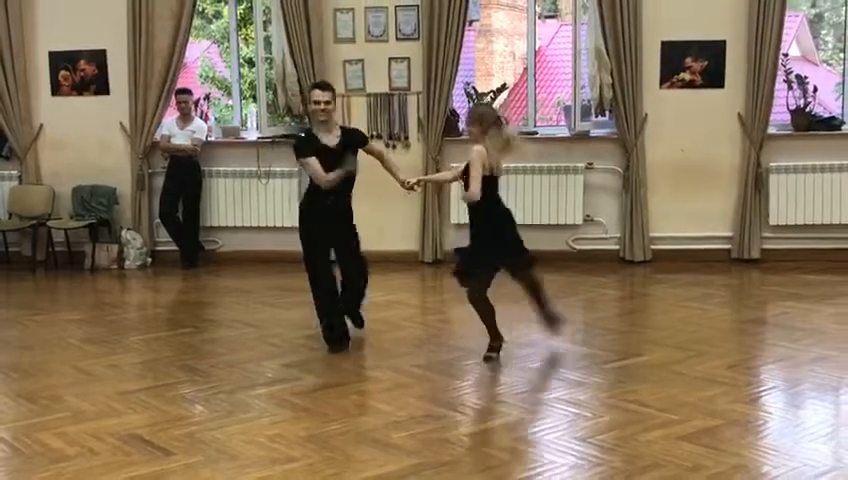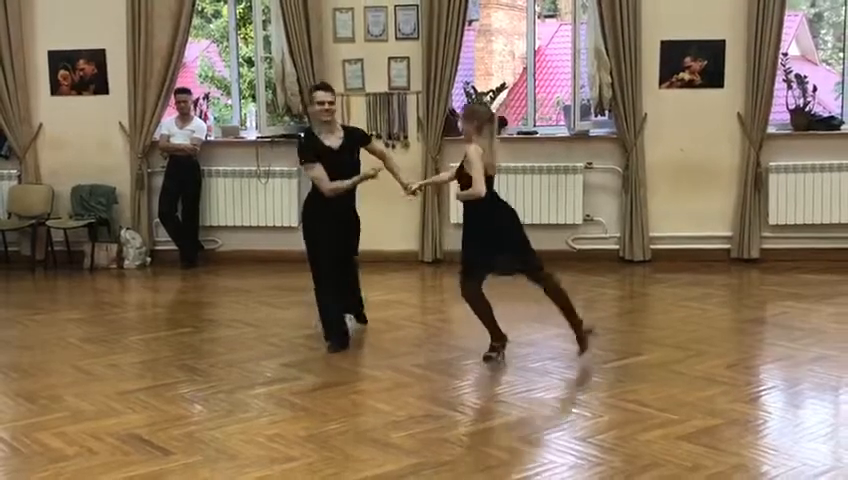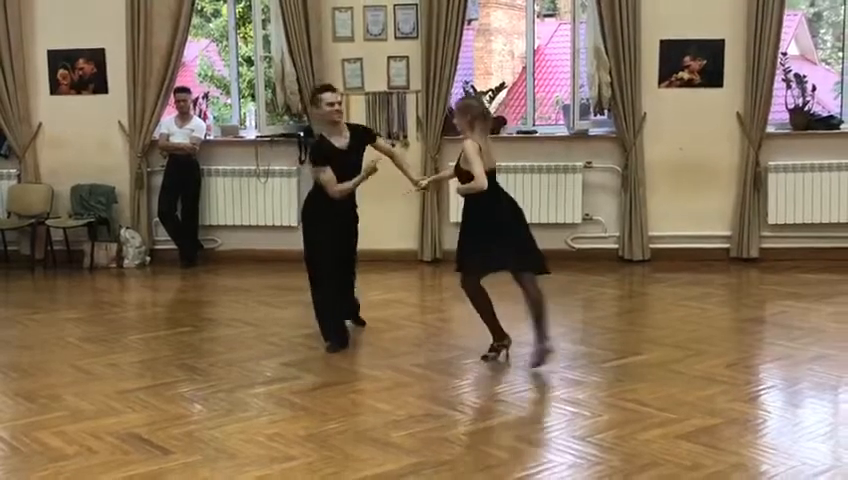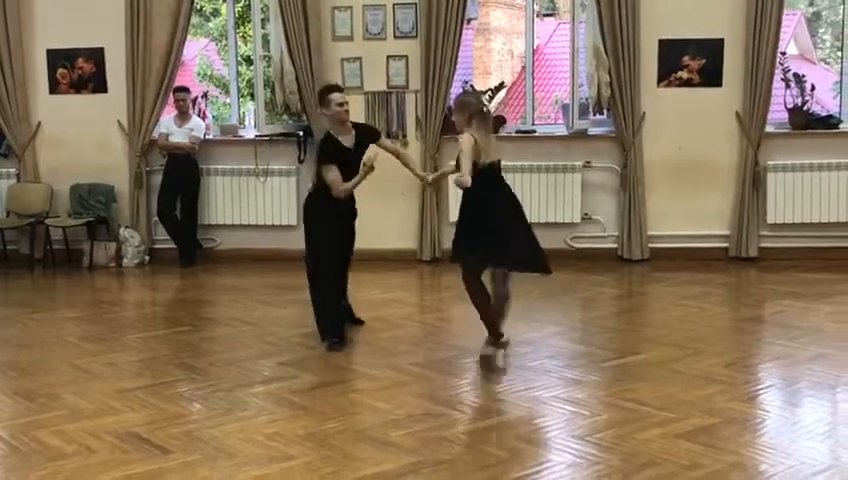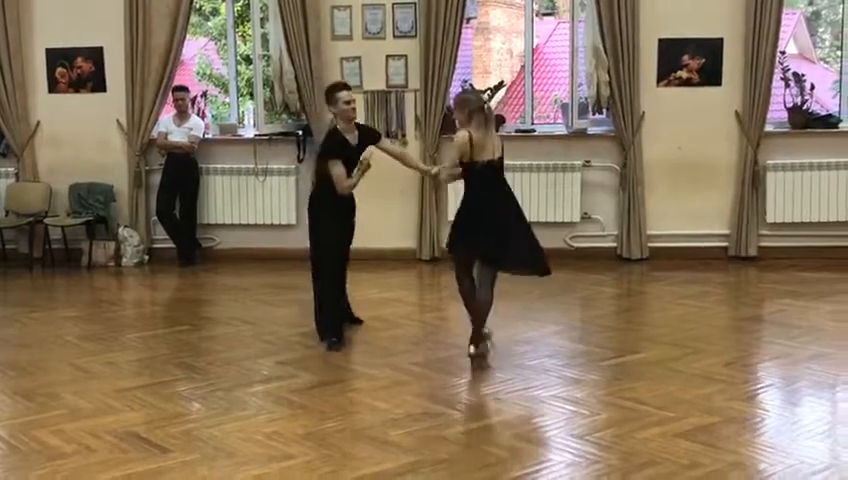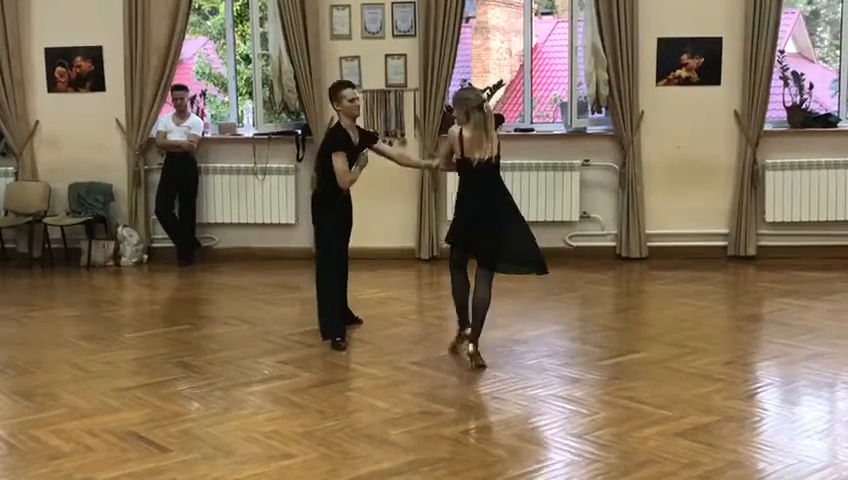
dt=0.1s
person 1, frame 1
left shoulder: (478, 151)
right shoulder: (490, 150)
left elbow: (474, 195)
right elbow: (457, 173)
left wrist: (464, 194)
right wrist: (423, 179)
left hip: (492, 227)
right hip: (494, 225)
left knee: (475, 290)
right knee: (522, 273)
left ankle: (495, 340)
right ankle: (547, 314)
person 1, frame 2
left shoulder: (473, 150)
right shoulder: (484, 149)
left elbow: (479, 191)
right elbow: (455, 173)
left wrist: (464, 195)
right wrist: (424, 182)
left hip: (485, 226)
right hip: (500, 221)
left knee: (469, 288)
right knee: (536, 274)
left ankle: (498, 339)
right ankle: (577, 328)
person 1, frame 3
left shoulder: (470, 144)
right shoulder: (483, 142)
left elbow: (480, 184)
right elbow: (457, 171)
left wrist: (462, 188)
right wrist: (432, 179)
left hip: (483, 221)
right hip: (501, 217)
left knee: (470, 282)
right knee: (525, 274)
left ankle: (499, 338)
right ankle: (541, 338)
person 1, frame 4
left shoulder: (468, 140)
right shoulder: (489, 138)
left elbow: (465, 181)
left wrist: (451, 176)
right wrist: (440, 174)
left hip: (479, 214)
right hip: (505, 211)
left knee: (471, 276)
right knee: (500, 277)
left ankle: (495, 336)
right ankle: (494, 337)
person 1, frame 5
left shoulder: (463, 137)
right shoulder: (493, 137)
left elbow: (446, 176)
left wrist: (455, 170)
right wrist: (463, 169)
left hip: (477, 212)
right hip: (503, 211)
left knee: (463, 270)
right knee: (486, 276)
left ankle: (478, 334)
right ankle: (478, 335)
person 1, frame 6
left shoulder: (455, 133)
right shoulder: (493, 136)
left elbow: (444, 163)
left hip: (470, 212)
right hip: (498, 211)
left knee: (458, 267)
right knee: (484, 277)
left ankle: (464, 327)
right ankle: (473, 341)
person 2, frame 1
left shoulder: (352, 136)
right shoulder: (304, 144)
left elbow: (379, 155)
right elbow: (323, 181)
left wrist: (400, 179)
right wrist: (345, 170)
left hip: (342, 211)
right hip: (315, 214)
left knee: (355, 268)
right knee: (320, 274)
left ankle: (351, 308)
right ankle: (336, 334)
person 2, frame 2
left shoulder: (354, 135)
right shoulder: (308, 146)
left elbow: (383, 155)
right elbow: (327, 189)
left wrist: (403, 182)
right wrist: (361, 178)
left hip: (347, 211)
right hip: (319, 215)
left knee: (347, 265)
right knee: (325, 270)
left ankle: (353, 307)
right ankle: (336, 333)
person 2, frame 3
left shoulder: (360, 133)
right shoulder: (319, 148)
left elbow: (391, 153)
right elbow: (335, 191)
left wrist: (413, 179)
right wrist: (362, 175)
left hip: (347, 211)
right hip: (319, 214)
left knee: (346, 265)
right knee: (323, 270)
left ankle: (348, 309)
right ankle: (334, 333)
person 2, frame 4
left shoulder: (363, 132)
right shoulder: (327, 146)
left elbow: (396, 151)
right elbow: (339, 191)
left wrist: (420, 175)
right wrist: (363, 173)
left hip: (346, 208)
right hip: (321, 211)
left knee: (340, 262)
right knee: (322, 267)
left ankle: (343, 312)
right ankle: (332, 332)
person 2, frame 5
left shoulder: (364, 133)
right shoulder: (332, 142)
left elbow: (397, 153)
right elbow: (343, 187)
left wrist: (425, 169)
right wrist: (362, 169)
left hip: (345, 207)
right hip: (325, 209)
left knee: (340, 261)
right knee: (326, 265)
left ankle: (342, 312)
right ankle: (331, 331)
person 2, frame 6
left shoulder: (361, 134)
right shoulder: (336, 137)
left elbow: (395, 154)
right elbow: (345, 181)
left wrist: (427, 164)
right wrist: (361, 161)
left hip: (341, 205)
right hip: (328, 206)
left knee: (341, 260)
right knee: (330, 264)
left ankle: (341, 312)
right ankle: (334, 331)
person 3, frame 1
left shoulder: (200, 125)
right shoulder: (168, 123)
left elbow: (194, 151)
right elbow: (162, 146)
left wrist: (172, 148)
right wrist: (183, 147)
left hip: (191, 169)
right hip: (174, 168)
left knee: (190, 213)
right knee: (165, 212)
left ankle: (190, 254)
right ankle: (190, 246)
person 3, frame 2
left shoulder: (199, 125)
right shoulder: (167, 123)
left elbow: (194, 150)
right elbow: (161, 145)
left wrist: (172, 148)
right wrist: (182, 146)
left hip: (190, 169)
right hip: (173, 168)
left knee: (190, 213)
right knee: (165, 211)
left ankle: (189, 254)
right ankle: (190, 246)
person 3, frame 3
left shoulder: (199, 124)
right shoulder: (167, 122)
left elbow: (193, 149)
right elbow: (161, 144)
left wrist: (171, 147)
right wrist: (182, 145)
left hip: (189, 168)
right hip: (172, 167)
left knee: (189, 212)
right knee: (164, 210)
left ankle: (189, 252)
right ankle: (190, 245)
person 3, frame 4
left shoulder: (198, 123)
right shoulder: (166, 121)
left elbow: (192, 149)
right elbow: (160, 144)
left wrist: (170, 146)
right wrist: (181, 145)
left hip: (189, 167)
right hip: (171, 166)
left knee: (188, 211)
right knee: (163, 210)
left ankle: (188, 252)
right ankle: (189, 245)
person 3, frame 5
left shoulder: (197, 122)
right shoulder: (165, 120)
left elbow: (191, 148)
right elbow: (159, 143)
left wrist: (169, 145)
right wrist: (180, 144)
left hip: (188, 166)
right hip: (171, 165)
left knee: (188, 211)
right knee: (162, 209)
left ankle: (187, 251)
right ankle: (187, 244)
person 3, frame 6
left shoulder: (196, 121)
right shoulder: (164, 119)
left elbow: (190, 147)
right elbow: (158, 142)
left wrist: (169, 144)
right wrist: (179, 143)
left hip: (187, 165)
right hip: (170, 164)
left knee: (187, 210)
right knee: (162, 208)
left ankle: (186, 251)
right ankle: (187, 243)
